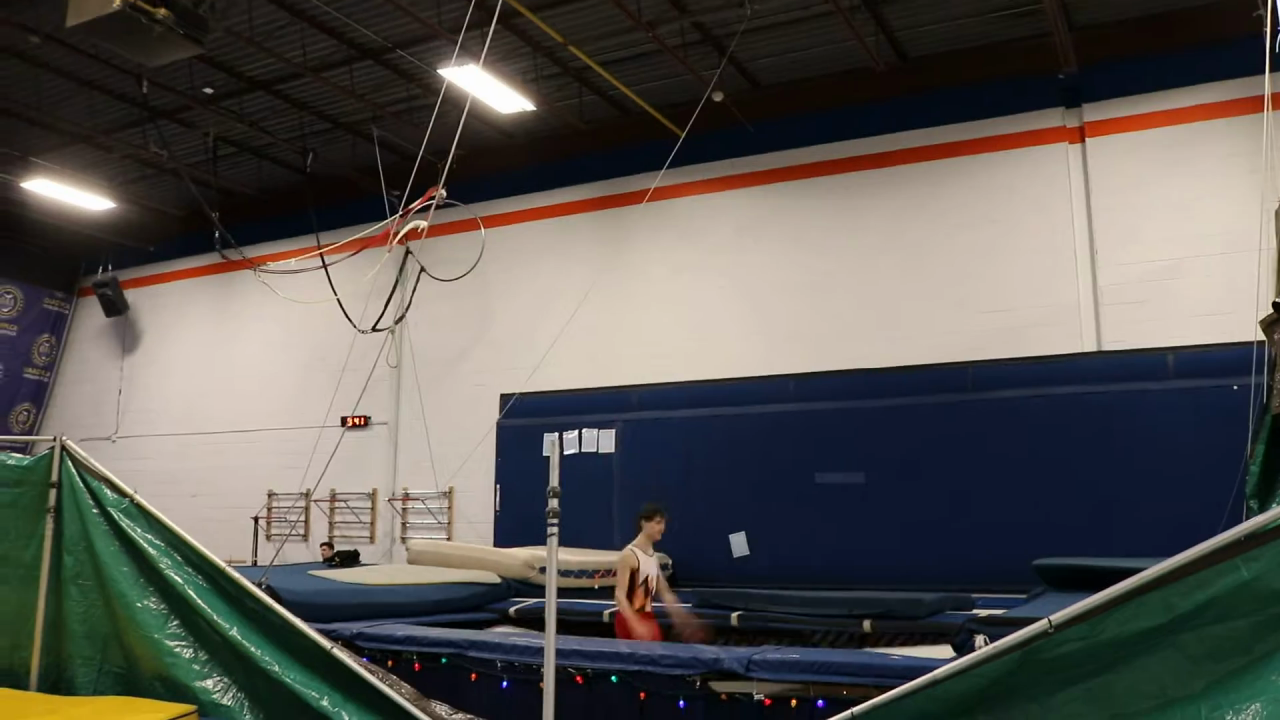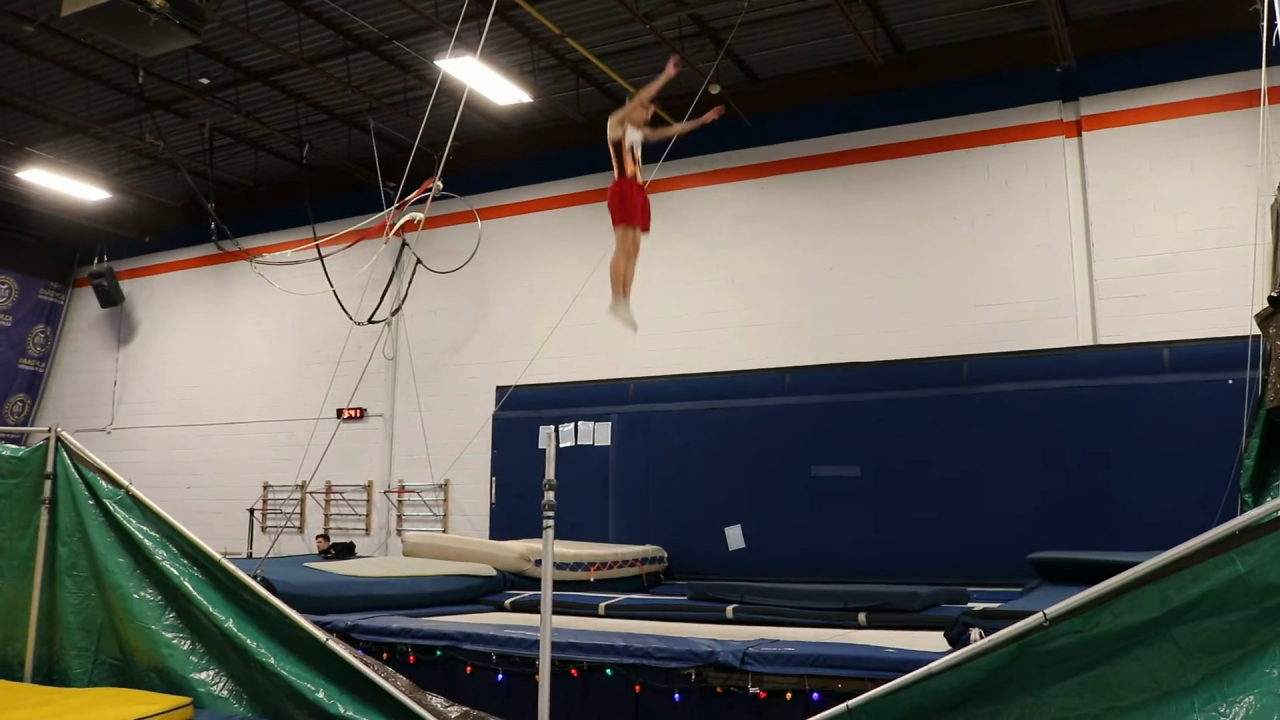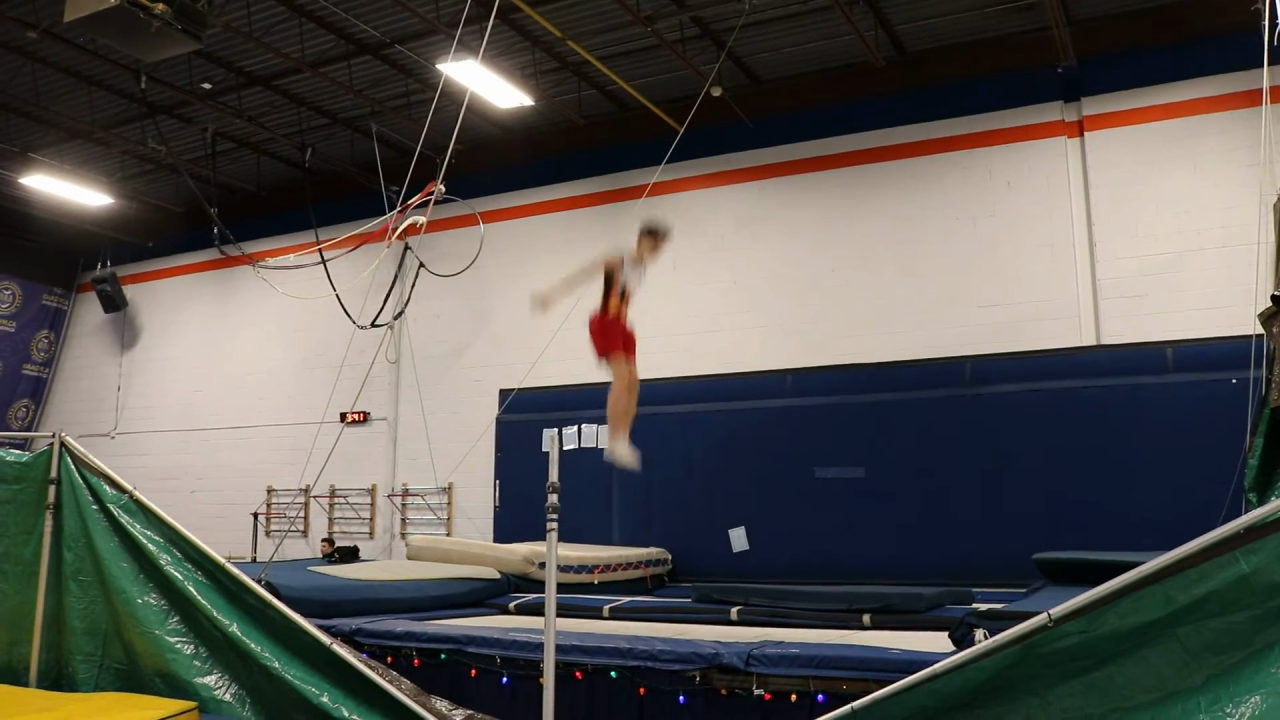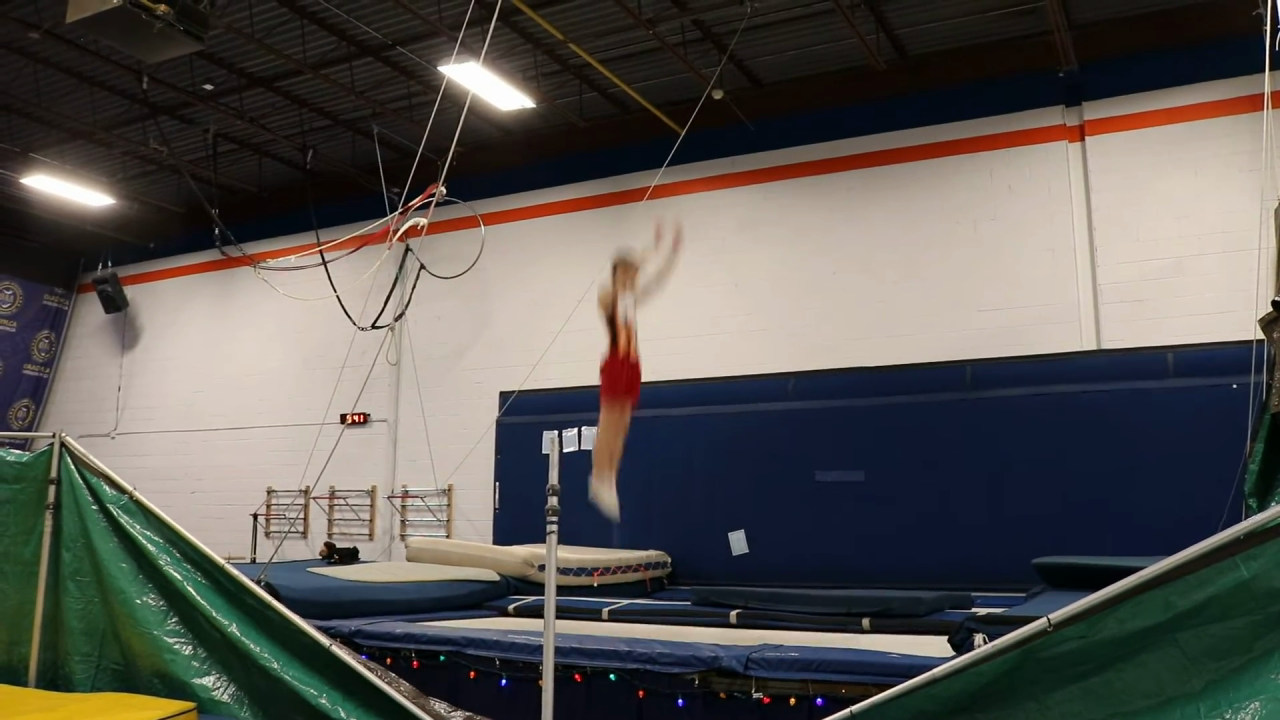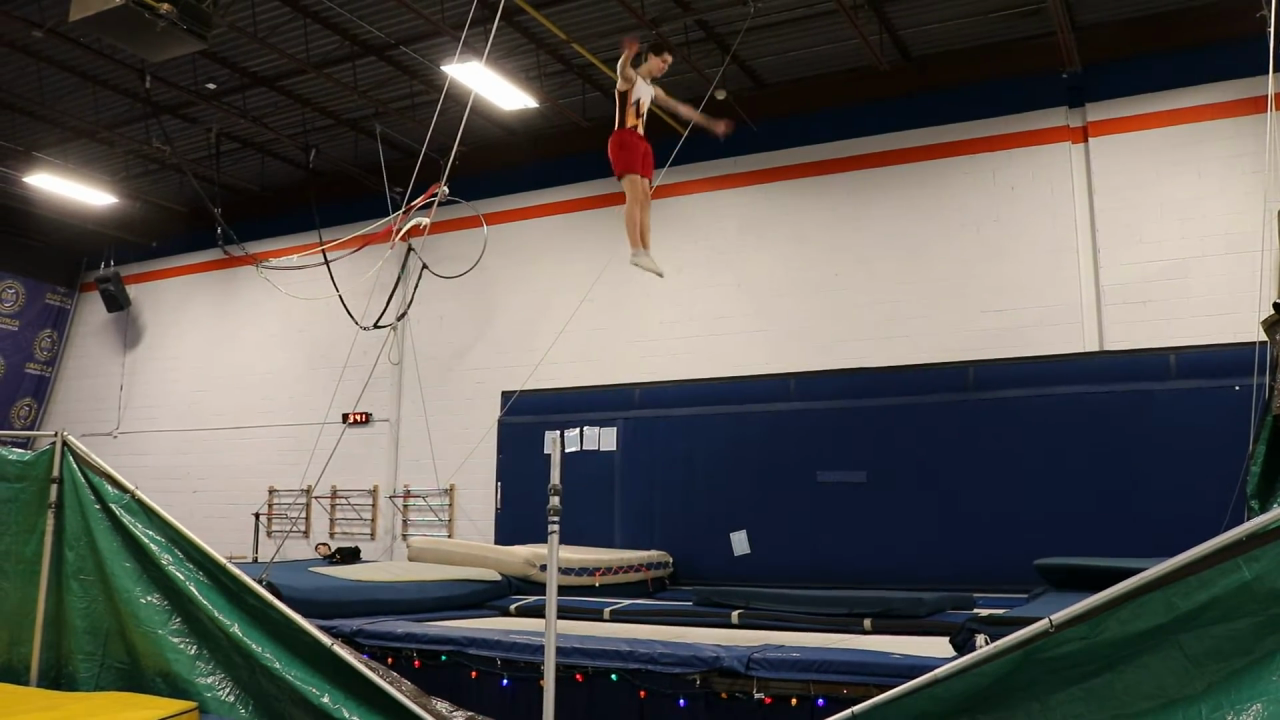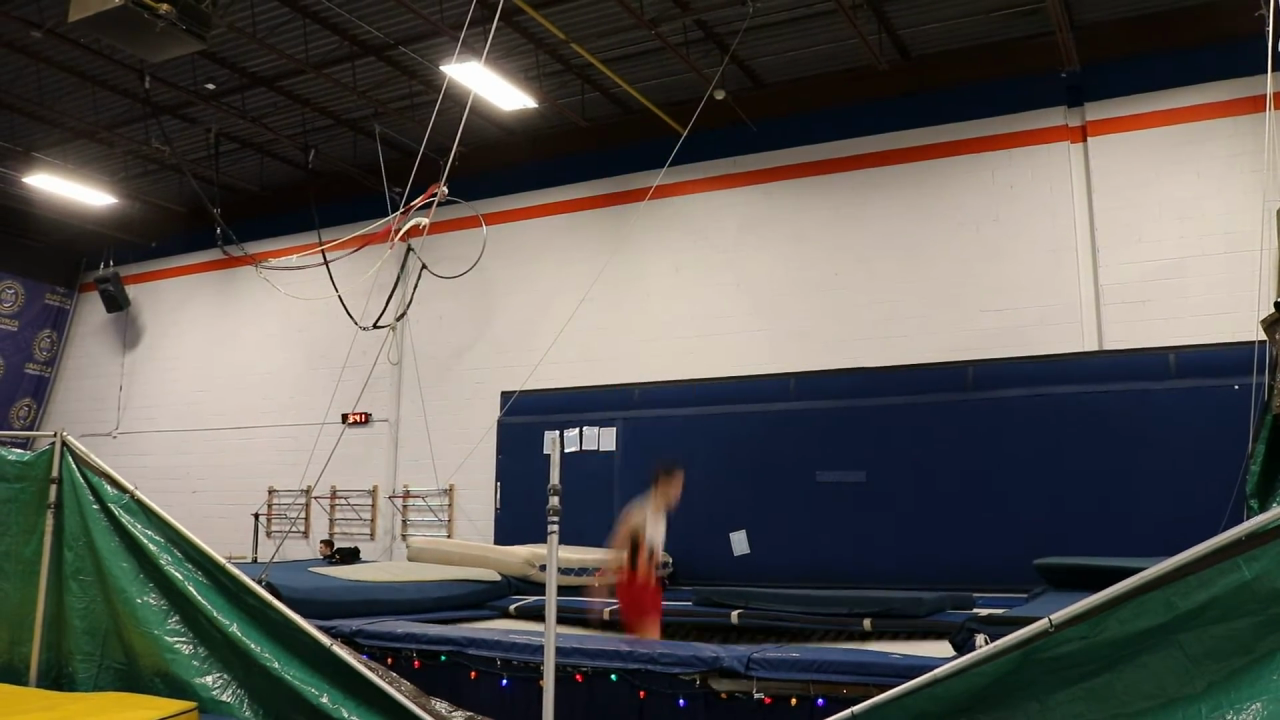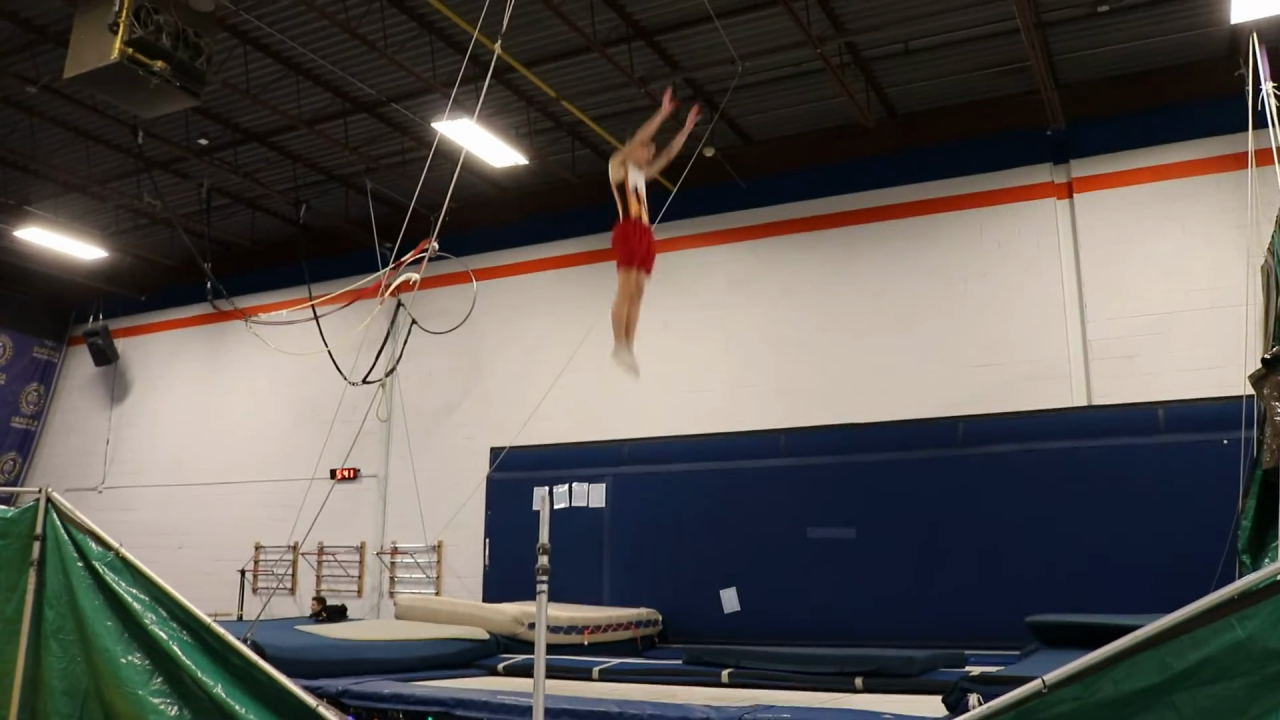
dt=0.7s
person 1, frame 1
left shoulder: (653, 556)
right shoulder: (629, 556)
left elbow: (664, 590)
right elbow: (620, 595)
left wrist: (682, 617)
right wrist: (636, 624)
left hip: (646, 616)
right hip: (631, 619)
person 1, frame 2
left shoulder: (638, 132)
right shoulder: (617, 123)
left elbow: (670, 131)
right elbow: (638, 100)
left wrist: (703, 120)
right wrist: (665, 77)
left hip: (638, 191)
right hip: (623, 188)
left knee: (633, 250)
right knee: (623, 247)
left ankle: (624, 304)
right ankle: (618, 302)
person 1, frame 3
left shoulder: (642, 266)
right shoulder: (617, 260)
right elbow: (582, 274)
right wrist: (552, 293)
left hip: (621, 326)
right hip: (605, 324)
left knee: (633, 382)
right knee: (622, 378)
left ankle: (622, 441)
right ankle: (616, 441)
person 1, frame 4
left shoulder: (630, 298)
right shoulder: (608, 296)
left elbow: (658, 280)
right elbow: (623, 272)
left wrist: (672, 252)
right wrist: (652, 251)
left hip: (632, 365)
right hip: (616, 364)
left knee: (620, 427)
right knee: (608, 426)
left ankle: (609, 481)
right ankle: (598, 481)
person 1, frame 5
left shoulder: (653, 89)
right shoulder: (629, 77)
left elbow: (680, 108)
right elbow: (623, 66)
left wrist: (711, 123)
right wrist: (629, 51)
left hip: (640, 142)
right hip: (624, 141)
left knee: (644, 198)
right knee: (635, 196)
left ankle: (645, 254)
right ankle: (638, 252)
person 1, frame 6
left shoulder: (662, 516)
right shoulder: (638, 517)
right elbow: (614, 551)
left hip: (649, 586)
right hip: (633, 588)
left knee: (652, 641)
person 1, frame 7
left shoulder: (642, 173)
right shoulder: (618, 165)
left elbow: (669, 155)
right elbow: (639, 138)
left wrist: (687, 127)
right wrist: (663, 113)
left hip: (644, 233)
right hip: (628, 232)
left knee: (637, 292)
right knee: (626, 290)
left ankle: (628, 347)
right ankle: (620, 346)
